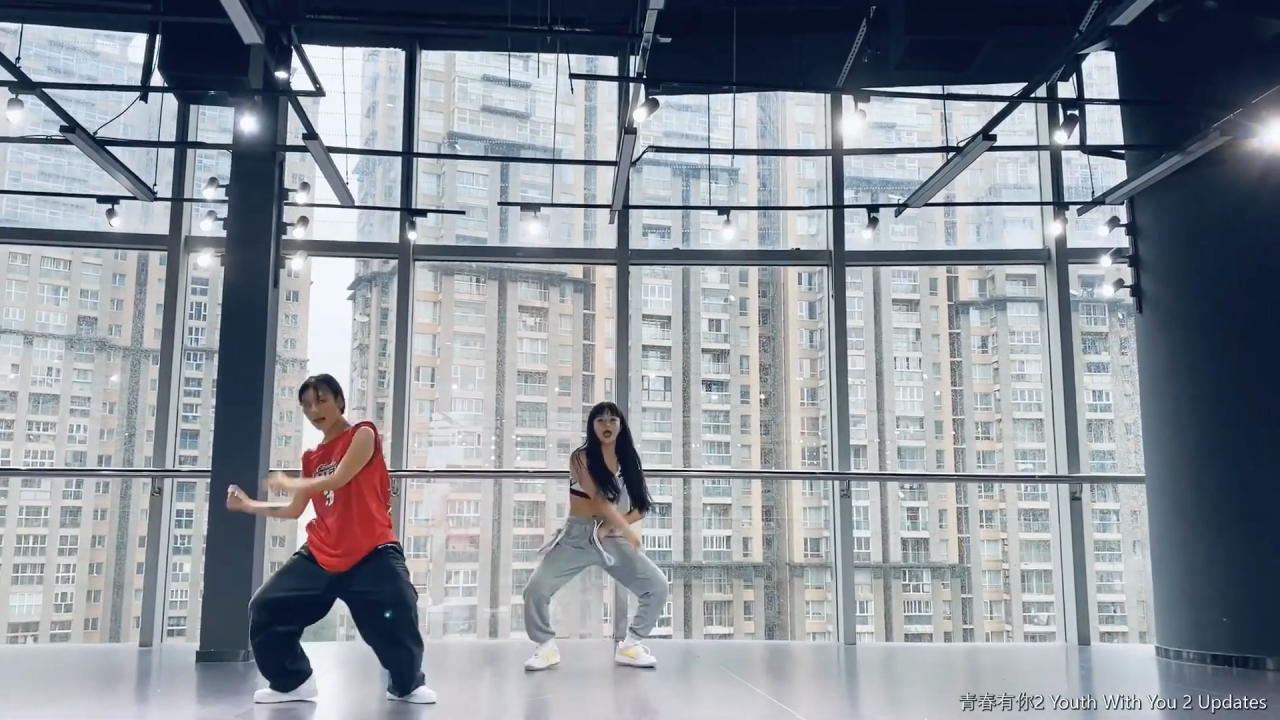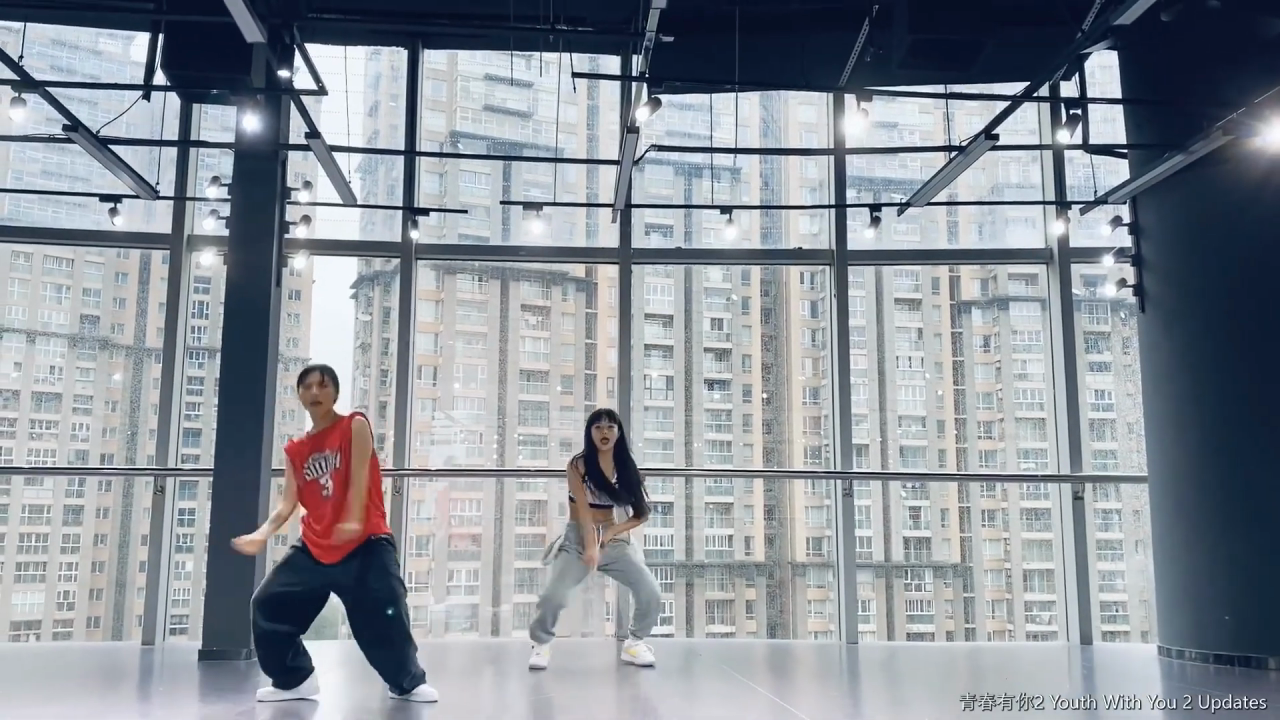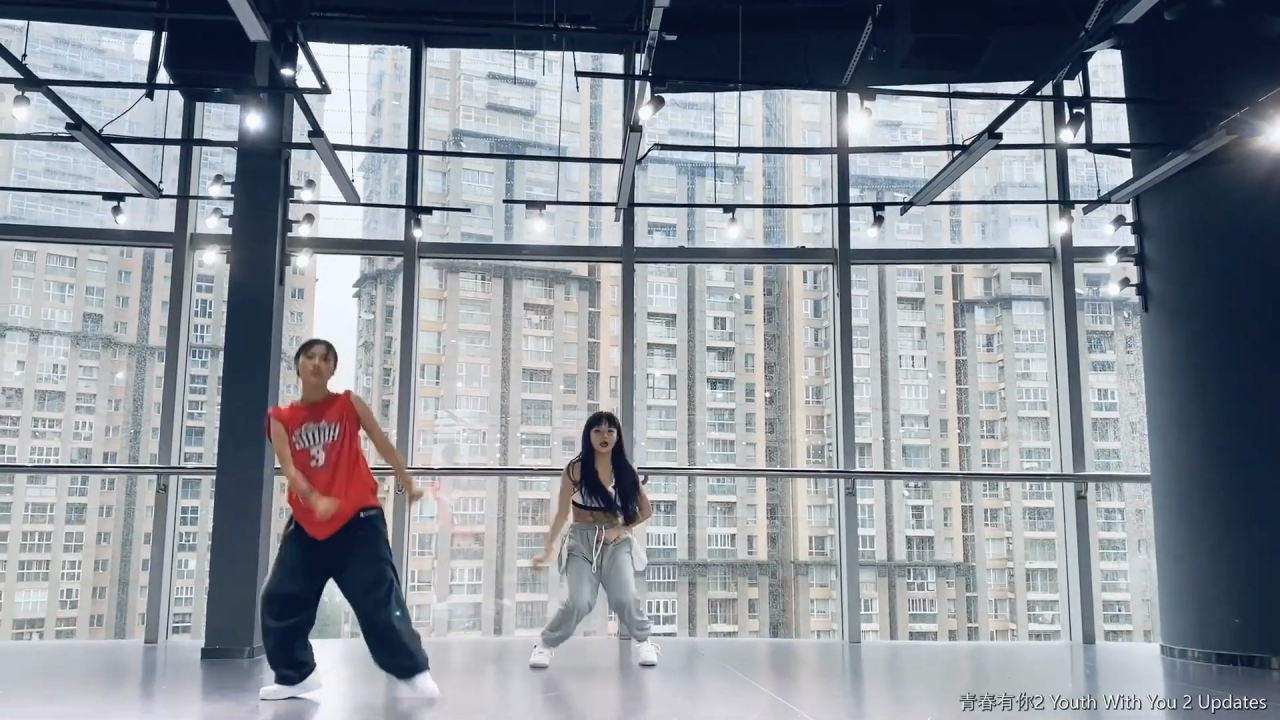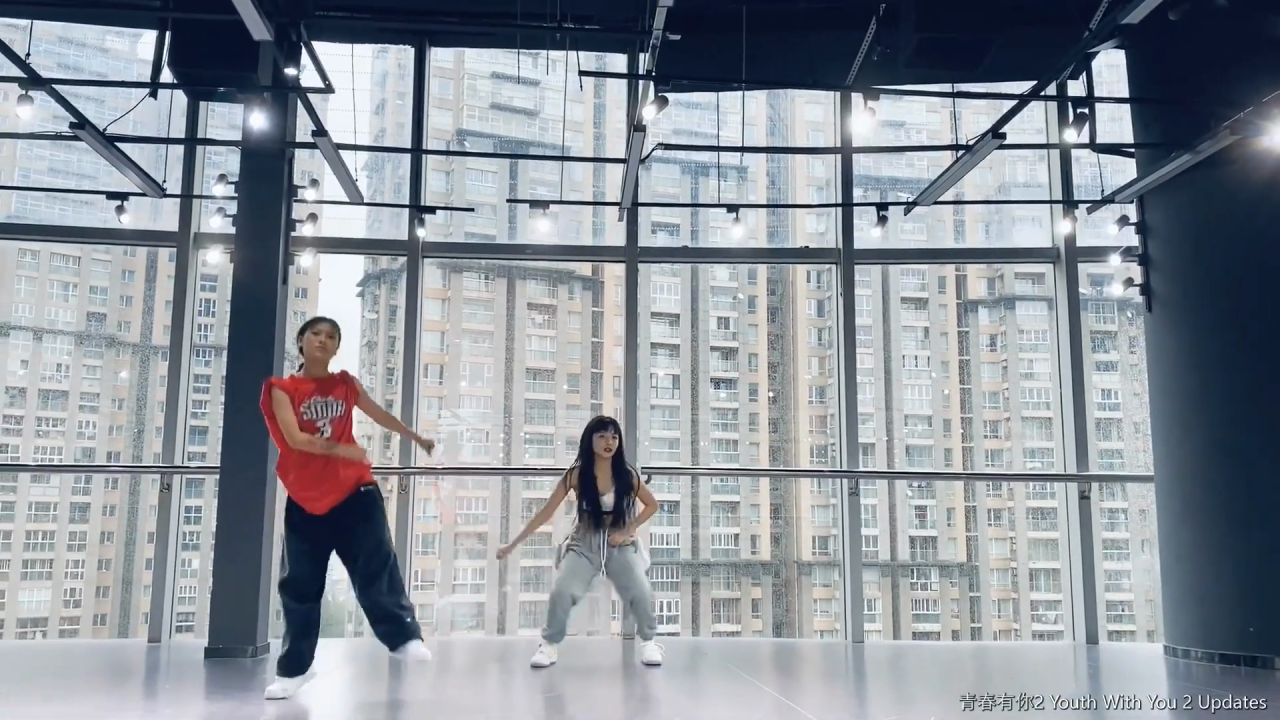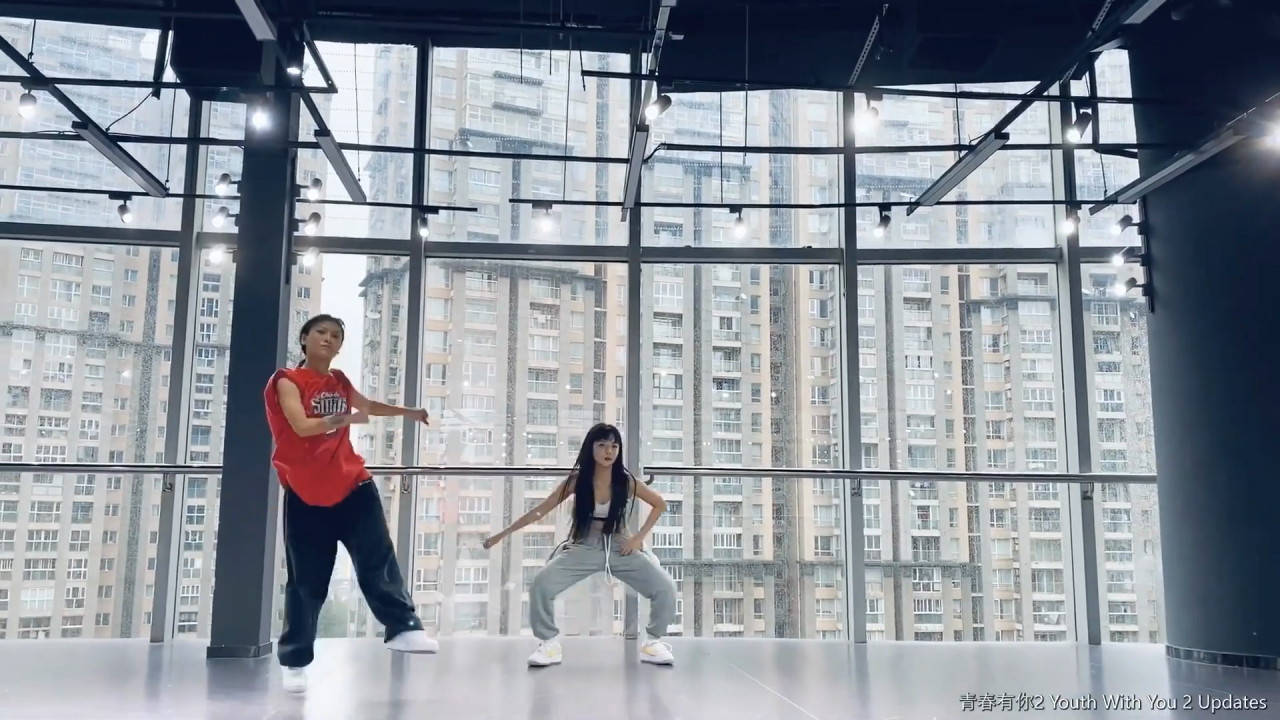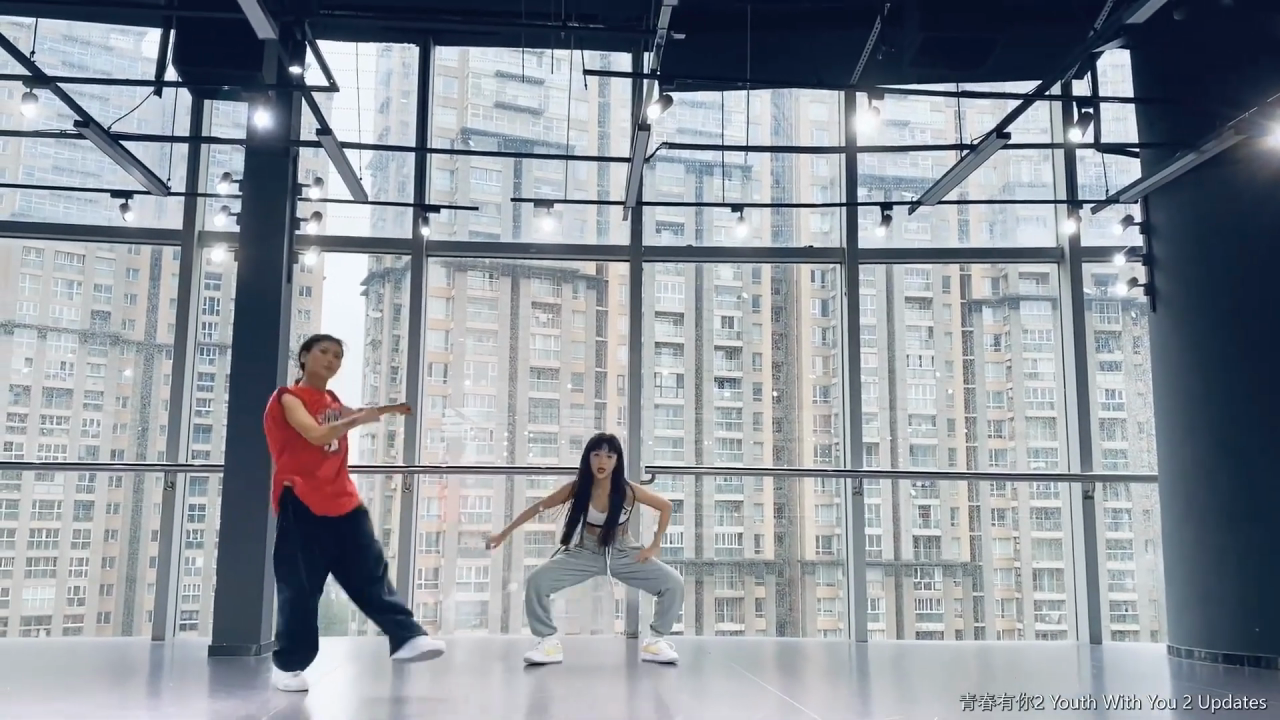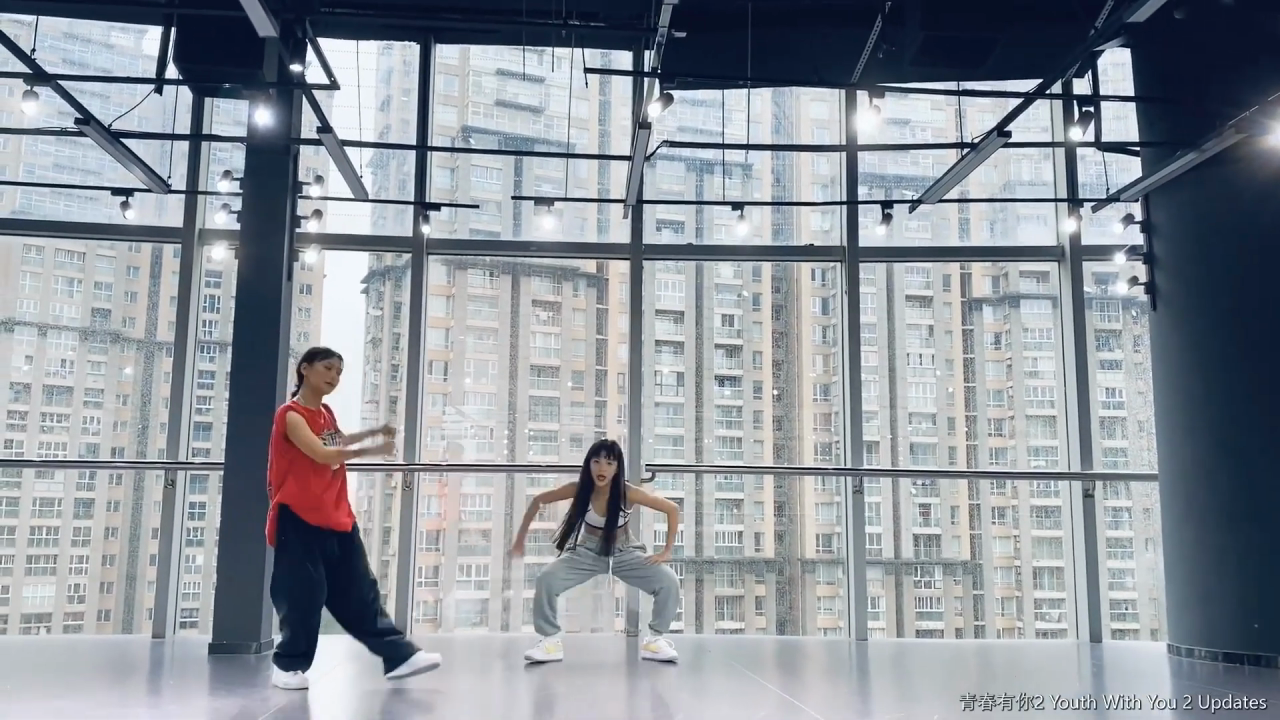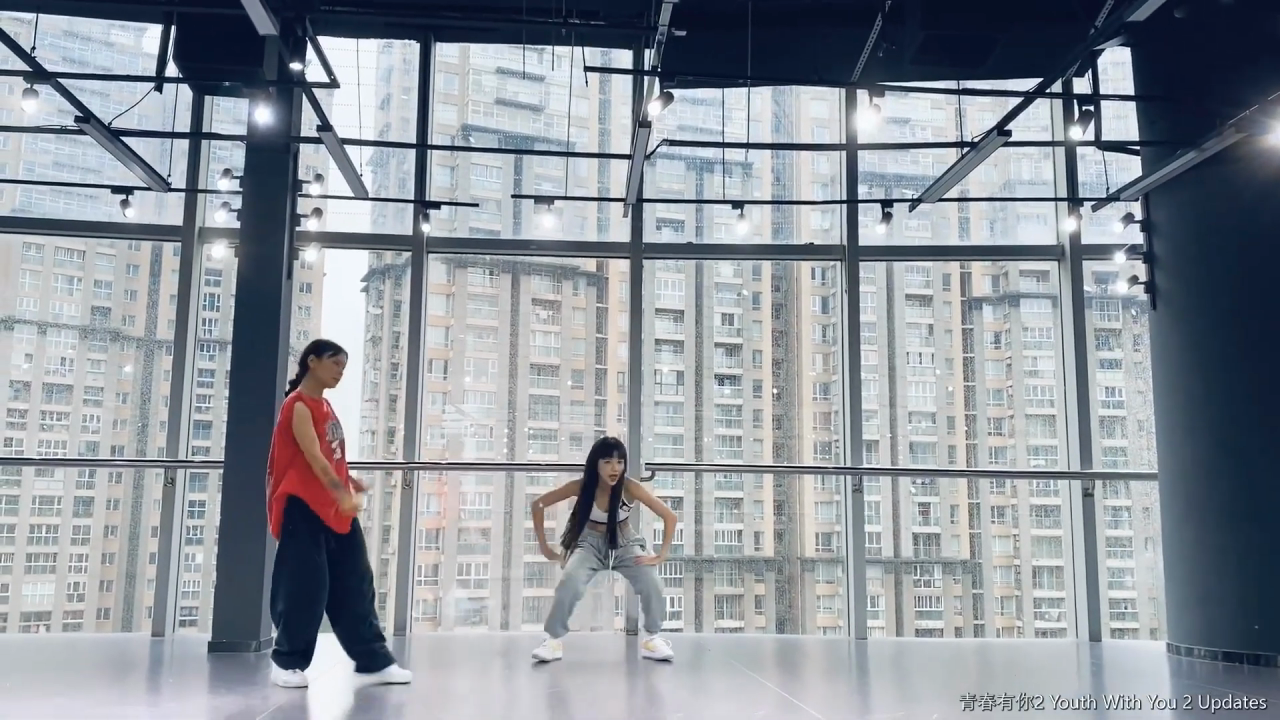
dt=0.1s
person 1, frame 1
left shoulder: (363, 435)
right shoulder: (313, 457)
left elbow: (340, 479)
right elbow: (295, 508)
left wrist: (290, 484)
right wrist: (250, 506)
left hip: (371, 550)
right hip: (320, 553)
left knee: (397, 609)
right knee: (266, 607)
left ankle: (407, 683)
right ankle: (292, 681)
person 1, frame 2
left shoulder: (355, 425)
right shoulder: (296, 449)
left elbow: (360, 473)
right elbow: (290, 503)
left wrist: (353, 522)
right wrist: (262, 533)
left hip: (365, 541)
right hip: (316, 546)
left knee: (386, 608)
right knee: (268, 604)
left ankle: (407, 681)
right ankle: (294, 679)
person 1, frame 3
left shoulder: (348, 403)
right shoulder: (281, 418)
left elbow: (380, 440)
right elbow: (289, 468)
left wrist: (405, 481)
right wrist: (315, 501)
left hip: (357, 515)
right hip: (308, 519)
left knee: (377, 594)
right knee: (282, 599)
left ankle: (413, 671)
right ankle: (295, 674)
person 1, frame 4
left shoulder: (346, 383)
right shoulder: (281, 389)
left elbow: (378, 414)
right elbow: (294, 439)
left wrist: (415, 436)
right wrist: (340, 450)
left hip: (354, 491)
right hip: (306, 497)
left knee: (376, 565)
right knee: (299, 581)
left ankle: (404, 638)
right ankle: (294, 668)
person 1, frame 5
left shoulder: (339, 380)
right shoulder: (286, 382)
left elbow: (360, 406)
right elbow: (301, 426)
left wrist: (406, 412)
right wrist: (350, 417)
left hip: (350, 480)
right hip: (304, 488)
left knee: (375, 553)
right knee: (306, 576)
left ankle: (402, 627)
right ankle: (294, 661)
person 1, frame 6
left shoulder: (330, 398)
right shoulder: (289, 398)
left elbow: (354, 417)
right elbow: (315, 434)
left wrist: (387, 409)
right wrist: (359, 418)
left hip: (342, 499)
right hip: (302, 501)
left knee: (370, 568)
right knee: (301, 584)
left ankle: (406, 637)
right ankle: (289, 664)
person 1, frame 7
left shoulder: (323, 412)
right shoulder: (291, 414)
right elbow: (319, 453)
left wrist: (371, 433)
right wrist: (371, 448)
left hip: (336, 515)
right hip: (299, 515)
left knee: (358, 589)
right knee: (304, 592)
left ankle: (400, 657)
right ankle: (289, 664)
person 1, frame 8
left shoulder: (322, 405)
right shoulder: (298, 405)
right elbow: (313, 455)
left wrist: (347, 482)
right wrist: (341, 494)
left hip: (335, 510)
right hip: (302, 507)
left knee: (355, 587)
right knee: (306, 588)
left ankle: (375, 662)
right ankle: (288, 662)
person 2, frame 1
left shoulder: (628, 461)
right shoulder: (581, 457)
left elbow: (640, 506)
right elbow: (597, 494)
left wrist: (617, 528)
right wrist: (627, 528)
left hip: (610, 536)
right hip: (576, 534)
left knee: (658, 585)
right knee: (536, 589)
left ankle: (631, 644)
right ankle: (545, 646)
person 2, frame 2
left shoulder: (626, 467)
right shoulder: (578, 465)
left elbow: (642, 512)
right elbow: (582, 506)
left wrist: (615, 530)
right wrist: (589, 546)
left hip: (611, 540)
right hip: (577, 539)
left knee: (650, 593)
right knee: (554, 597)
left ankle: (635, 643)
right ankle: (542, 645)
person 2, frame 3
left shoulder: (625, 470)
right shoulder: (576, 469)
left elbow: (645, 510)
right elbow: (563, 513)
left wrist: (619, 529)
right wrist: (548, 550)
left hip: (617, 541)
right hip: (582, 540)
left knee: (624, 598)
right knee: (579, 602)
left ankle: (643, 642)
right ankle: (546, 646)
person 2, frame 4
left shoulder: (626, 474)
right shoulder: (575, 474)
left elbow: (651, 505)
right elbow: (547, 511)
left wrist: (628, 531)
right wrist: (514, 544)
left hip: (618, 543)
right hip: (583, 543)
left knee: (641, 594)
right knee: (562, 593)
left ankle: (648, 642)
right ankle: (550, 645)
person 2, frame 5
left shoulder: (627, 481)
right shoulder: (577, 480)
left elbow: (659, 504)
right elbow: (542, 509)
left wrist: (640, 537)
right wrist: (503, 534)
left hip: (620, 548)
right hip: (585, 546)
left knee: (665, 587)
right knee: (541, 585)
left ankle: (653, 642)
right ankle: (549, 645)
person 2, frame 6
left shoulder: (627, 490)
right shoulder: (577, 487)
left elbow: (666, 507)
right elbow: (539, 508)
left wrist: (655, 545)
right wrist: (504, 533)
left hip: (623, 552)
right hip: (586, 551)
left knee: (673, 584)
right knee: (537, 582)
left ankle: (656, 641)
right ankle: (548, 642)
person 2, frame 7
left shoulder: (627, 493)
right shoulder: (578, 489)
left elbow: (672, 509)
right elbow: (536, 502)
left wrist: (667, 550)
right wrist: (520, 539)
left hip: (624, 551)
right hip: (588, 549)
left knee: (669, 583)
right knee: (547, 581)
left ankle: (656, 640)
right ankle: (550, 642)
person 2, frame 8
left shoulder: (630, 487)
right shoulder: (582, 486)
left elbow: (668, 515)
right elbow: (538, 505)
left wrist: (661, 554)
right wrist: (545, 547)
left hip: (625, 545)
right hip: (591, 544)
left knee: (650, 584)
right knee: (570, 585)
left ankle: (652, 638)
right ankle: (554, 639)
